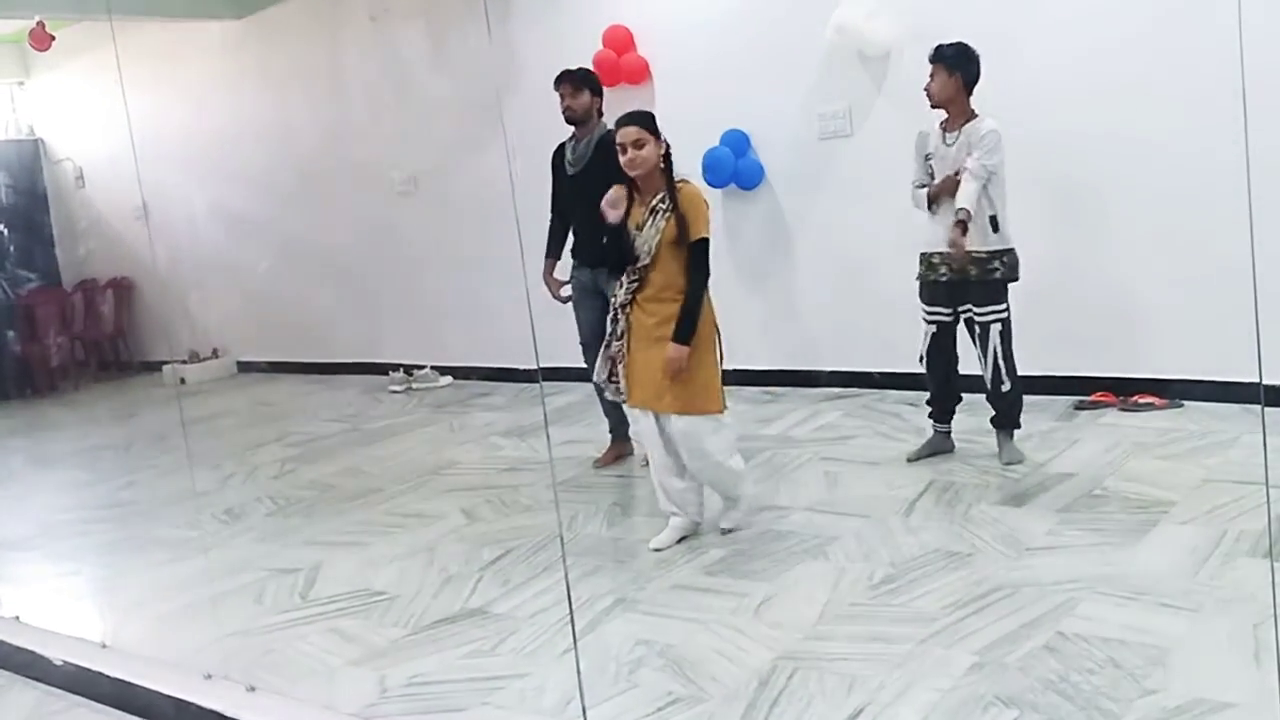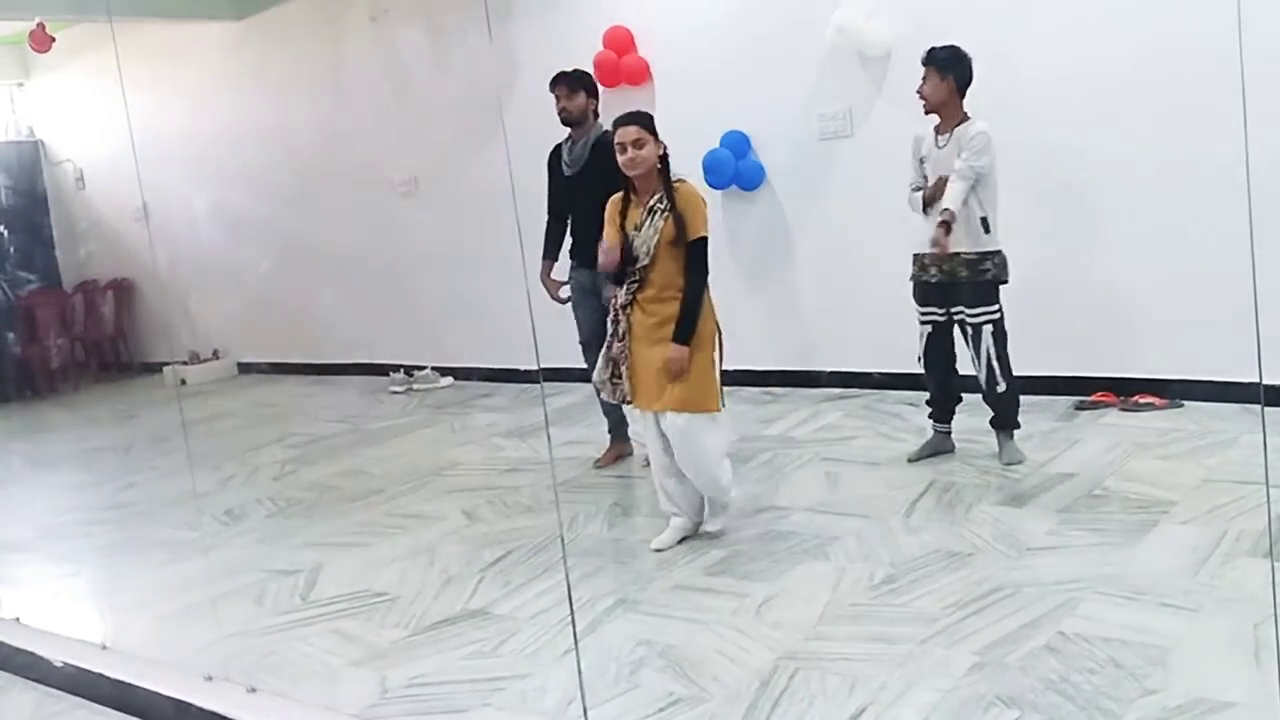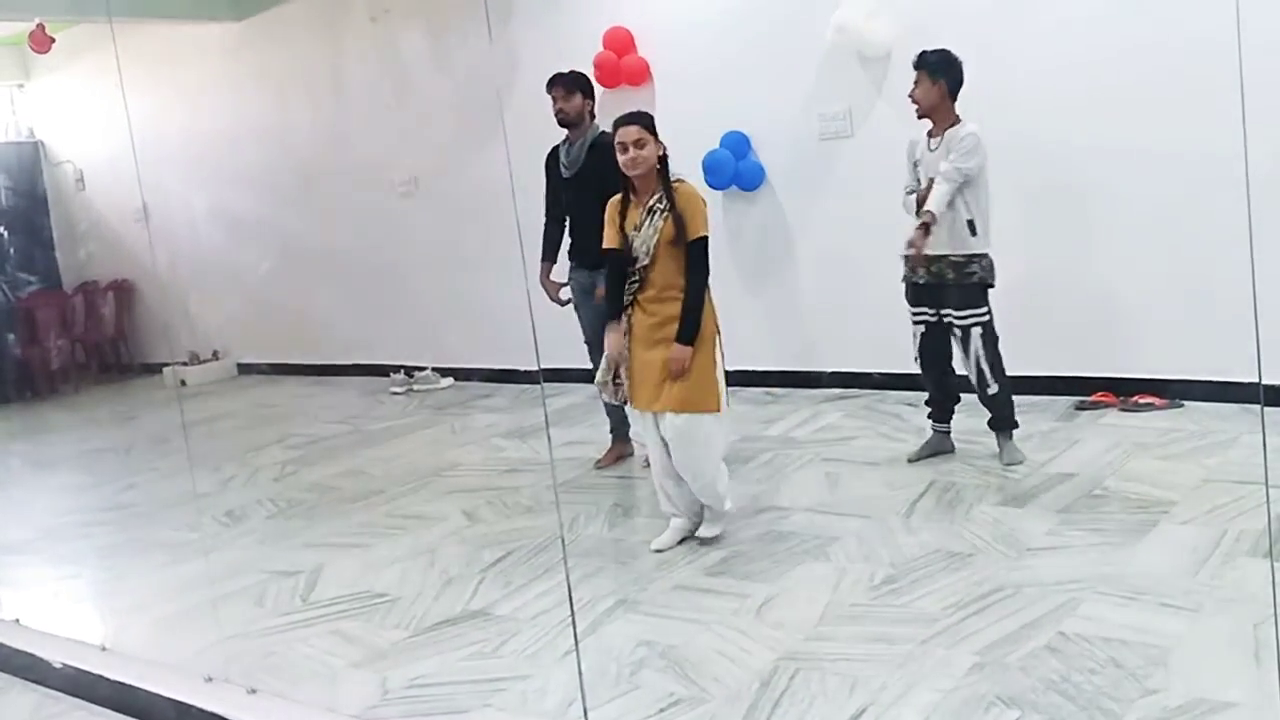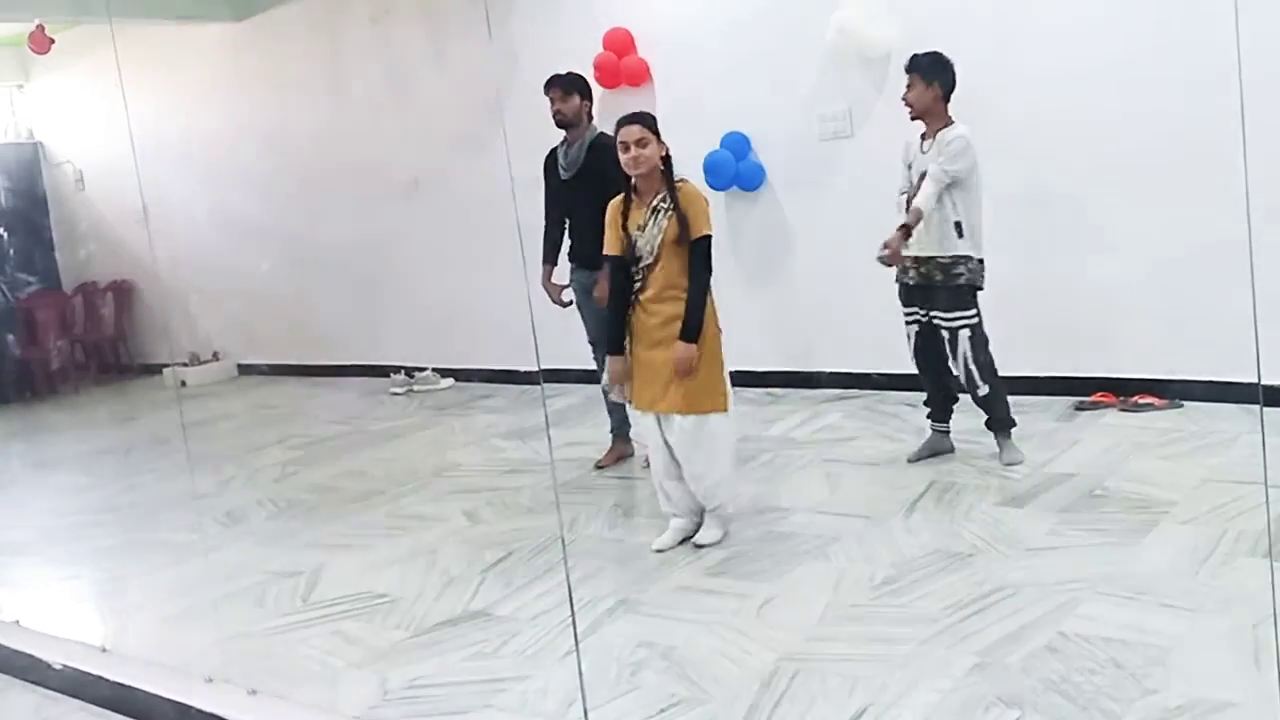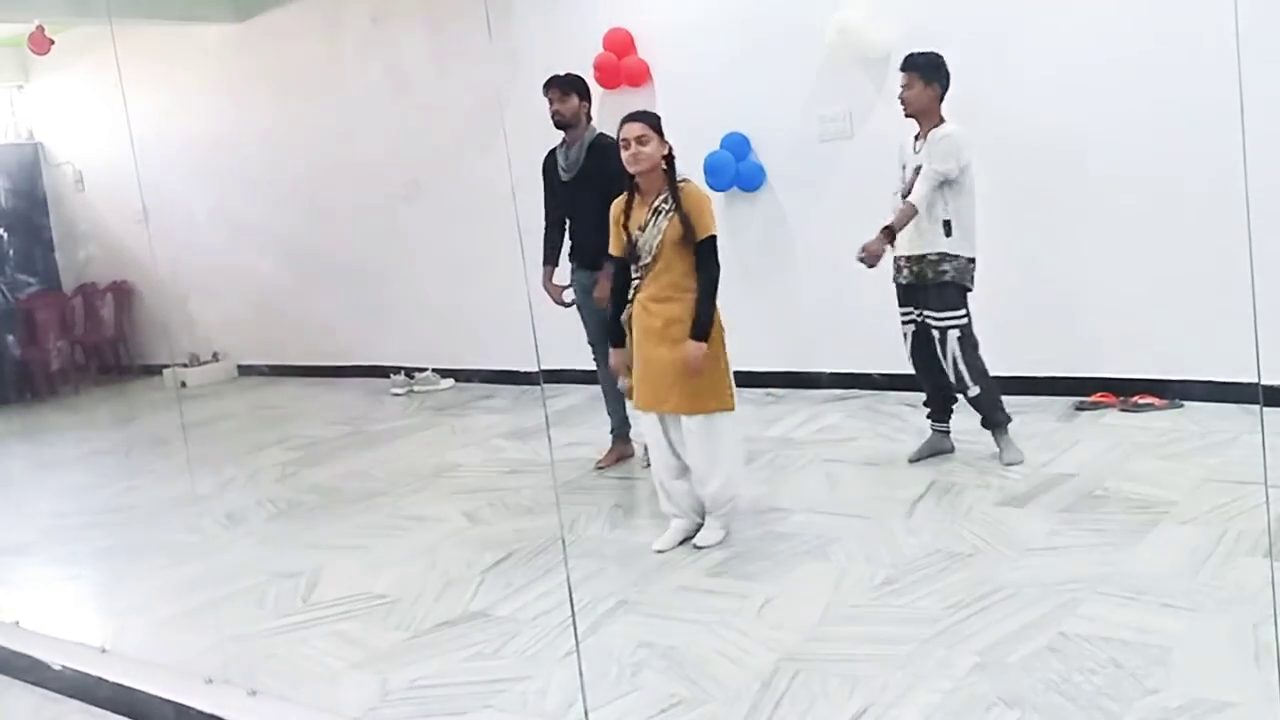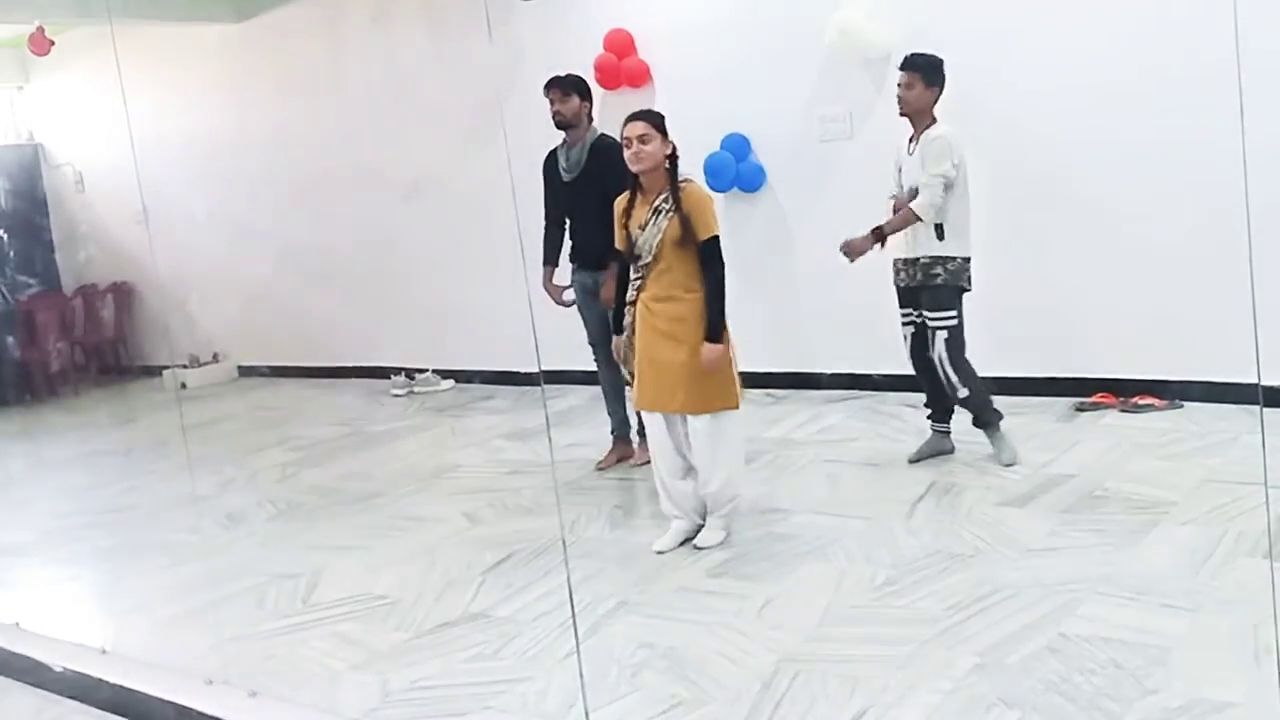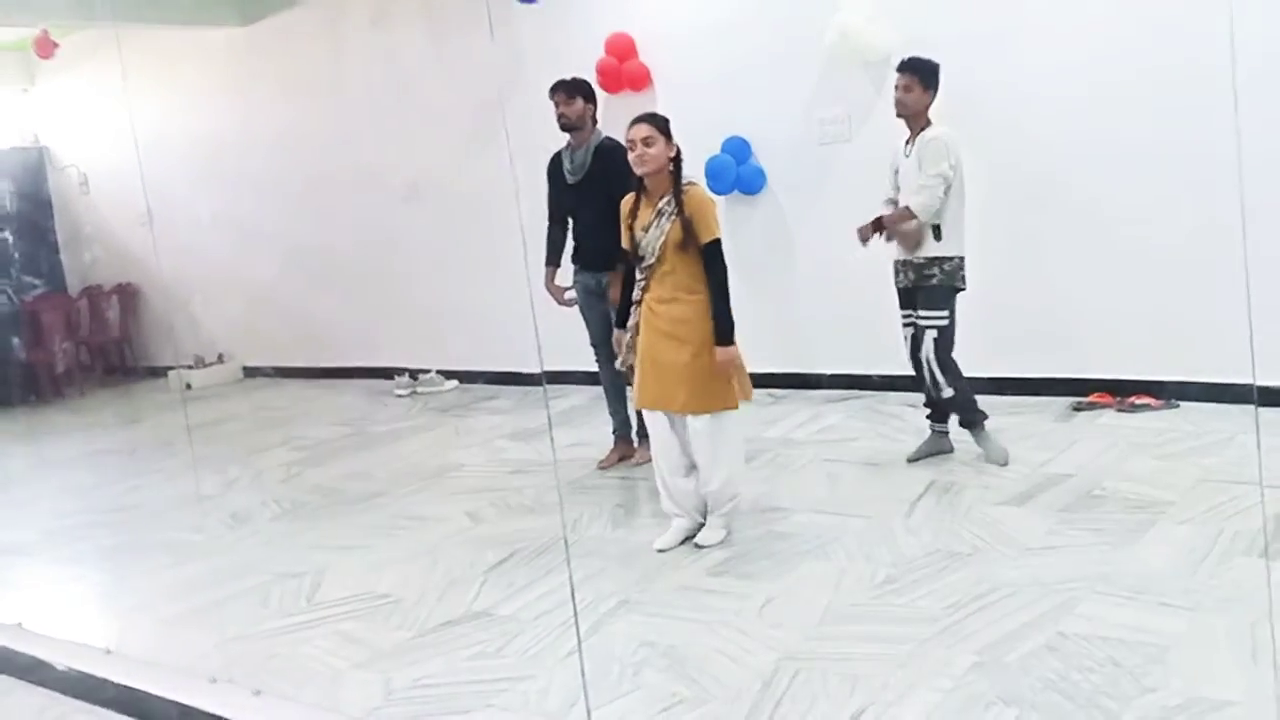
dt=0.1s
person 1, frame 1
left shoulder: (686, 197)
right shoulder: (623, 202)
left elbow: (699, 271)
left wrist: (683, 336)
right wrist: (613, 224)
left hip: (684, 325)
right hip: (641, 329)
left knee: (692, 425)
right knee: (654, 428)
left ankle: (731, 491)
right ankle: (682, 513)
person 1, frame 2
left shoulder: (684, 197)
right shoulder: (617, 207)
left elbow: (698, 271)
right elbow: (619, 271)
left wrist: (683, 337)
right wrist: (610, 262)
left hip: (685, 327)
right hip: (641, 329)
left knee: (687, 425)
right knee: (656, 430)
left ankle: (717, 497)
right ankle: (682, 513)
person 1, frame 3
left shoulder: (684, 197)
right shoulder: (617, 208)
left elbow: (699, 271)
right elbow: (615, 273)
left wrist: (685, 337)
right wrist: (613, 325)
left hip: (686, 327)
right hip: (642, 330)
left knee: (687, 426)
right knee: (655, 430)
left ankle: (714, 506)
right ankle: (682, 514)
person 1, frame 4
left shoulder: (687, 196)
right shoulder: (618, 209)
left elbow: (701, 270)
right elbow: (617, 279)
left wrist: (690, 335)
right wrist: (615, 347)
left hip: (687, 327)
right hip: (644, 331)
left knee: (694, 426)
right knee: (656, 428)
left ankle: (714, 512)
right ankle: (682, 514)
person 1, frame 5
left shoulder: (690, 197)
right shoulder: (622, 208)
left elbow: (709, 269)
right elbow: (620, 276)
left wrist: (700, 334)
right wrist: (616, 341)
left hip: (690, 326)
right hip: (647, 330)
left knee: (702, 427)
right knee: (658, 429)
left ankle: (716, 513)
right ankle: (683, 515)
person 1, frame 6
left shoulder: (691, 196)
right shoulder: (625, 205)
left elbow: (714, 268)
left wrist: (716, 334)
right wrist: (619, 329)
left hip: (693, 324)
right hip: (649, 328)
left knee: (706, 425)
right knee: (663, 429)
left ankle: (718, 514)
right ankle: (684, 515)
person 1, frame 7
left shoulder: (693, 199)
right shoulder: (631, 206)
left elbow: (717, 271)
left wrist: (725, 337)
right wrist: (621, 324)
left hip: (696, 326)
right hip: (653, 329)
left knee: (706, 424)
right knee: (664, 428)
left ankle: (718, 512)
right ankle: (684, 514)
person 2, frame 1
left shoulder: (986, 133)
right shoulder: (926, 139)
left elbow: (973, 184)
left wrist: (961, 229)
right wrist: (941, 188)
left hip: (982, 259)
right hip: (935, 260)
left knee: (995, 351)
right knee: (936, 351)
left ankle: (1005, 434)
right ankle: (941, 431)
person 2, frame 2
left shoulder: (977, 135)
right shoulder: (921, 142)
left elbow: (959, 187)
left wrist: (943, 229)
right wrist: (932, 194)
left hip: (974, 260)
right hip: (930, 263)
left knee: (988, 350)
right knee: (934, 352)
left ankle: (1005, 434)
right ankle: (941, 432)
person 2, frame 3
left shoulder: (967, 137)
right shoulder: (916, 146)
left elbow: (946, 187)
left wrist: (923, 232)
right wrist: (923, 196)
left hip: (962, 262)
right hip: (923, 265)
left knee: (980, 352)
right knee: (930, 352)
left ankle: (1004, 434)
right ankle: (941, 432)
person 2, frame 4
left shoulder: (957, 139)
right shoulder: (912, 147)
left elbow: (930, 195)
left wrist: (901, 236)
right wrist: (914, 192)
left hip: (954, 265)
right hip: (916, 265)
left knee: (968, 352)
right knee: (926, 353)
left ankle: (1004, 434)
right ankle: (940, 431)
person 2, frame 5
left shoulder: (949, 138)
right shoulder: (909, 147)
left elbow: (923, 194)
left wrist: (884, 237)
right wrist: (907, 189)
left hip: (946, 263)
right hip: (910, 263)
left knee: (957, 352)
right knee: (922, 353)
left ankle: (1000, 431)
right ankle: (940, 431)
person 2, frame 6
left shoulder: (942, 139)
right shoulder: (904, 147)
left elbow: (929, 203)
left wrist: (873, 237)
right wrist: (903, 203)
left hip: (943, 262)
right hip: (910, 263)
left knee: (944, 352)
right knee: (921, 354)
left ankle: (993, 428)
right ankle: (941, 432)
person 2, frame 7
left shoulder: (938, 140)
right shoulder: (901, 151)
left elbow: (928, 203)
right elbow: (892, 203)
left wrist: (877, 226)
right wrist: (898, 225)
left hip: (939, 264)
right hip: (909, 265)
left knee: (933, 354)
right knee: (920, 355)
left ankle: (978, 428)
right ankle: (940, 432)
person 3, frame 1
left shoulder: (615, 148)
right shoulder: (561, 155)
left wrist: (627, 269)
right wrist: (549, 269)
left hip: (619, 268)
right hip: (583, 271)
right knee: (593, 353)
right ankle: (619, 437)
person 3, frame 2
left shoulder: (611, 149)
right shoulder: (557, 156)
right wrist: (547, 269)
right hip: (582, 271)
right knee: (594, 353)
right ankle: (619, 438)
person 3, frame 3
left shoulder: (608, 149)
right shoulder: (554, 158)
right wrist: (546, 271)
right hip: (581, 271)
right knee: (598, 353)
right ankle: (620, 438)
person 3, frame 4
left shoulder: (606, 150)
right shoulder: (553, 160)
left wrist: (609, 272)
right wrist: (547, 274)
right hip: (582, 271)
right knee: (602, 353)
right ankle: (620, 438)
person 3, frame 5
left shoulder: (606, 150)
right shoulder: (552, 161)
right elbow: (554, 221)
left wrist: (610, 273)
right wrist: (548, 275)
right hip: (582, 272)
right knee: (602, 353)
right ankle: (620, 439)
person 3, frame 6
left shoulder: (608, 150)
right shoulder: (553, 161)
right elbow: (554, 222)
right wrist: (548, 275)
right hip: (583, 273)
right knee: (603, 355)
left ankle: (646, 437)
right ankle: (621, 439)
person 3, frame 7
left shoulder: (612, 153)
right shoulder: (557, 163)
right elbow: (557, 223)
left wrist: (624, 274)
right wrist: (550, 275)
left hip: (620, 271)
right hip: (586, 274)
right knee: (605, 355)
left ankle: (646, 436)
right ankle: (622, 439)
